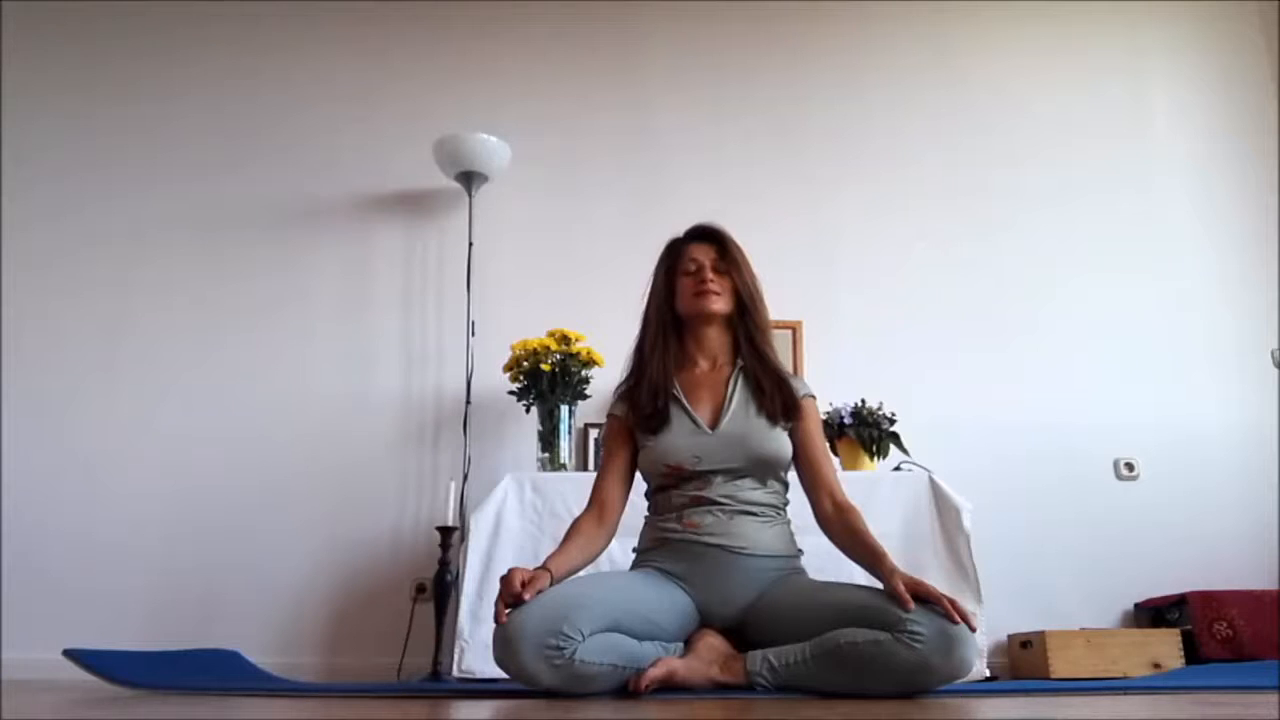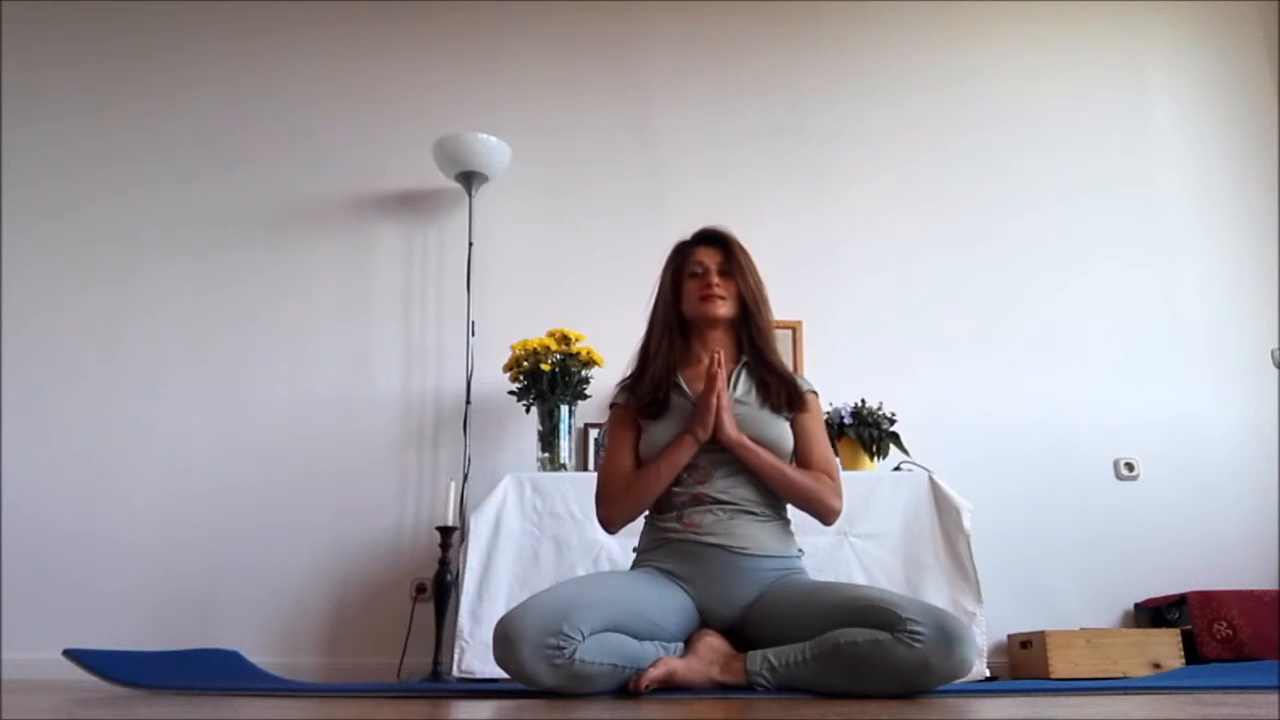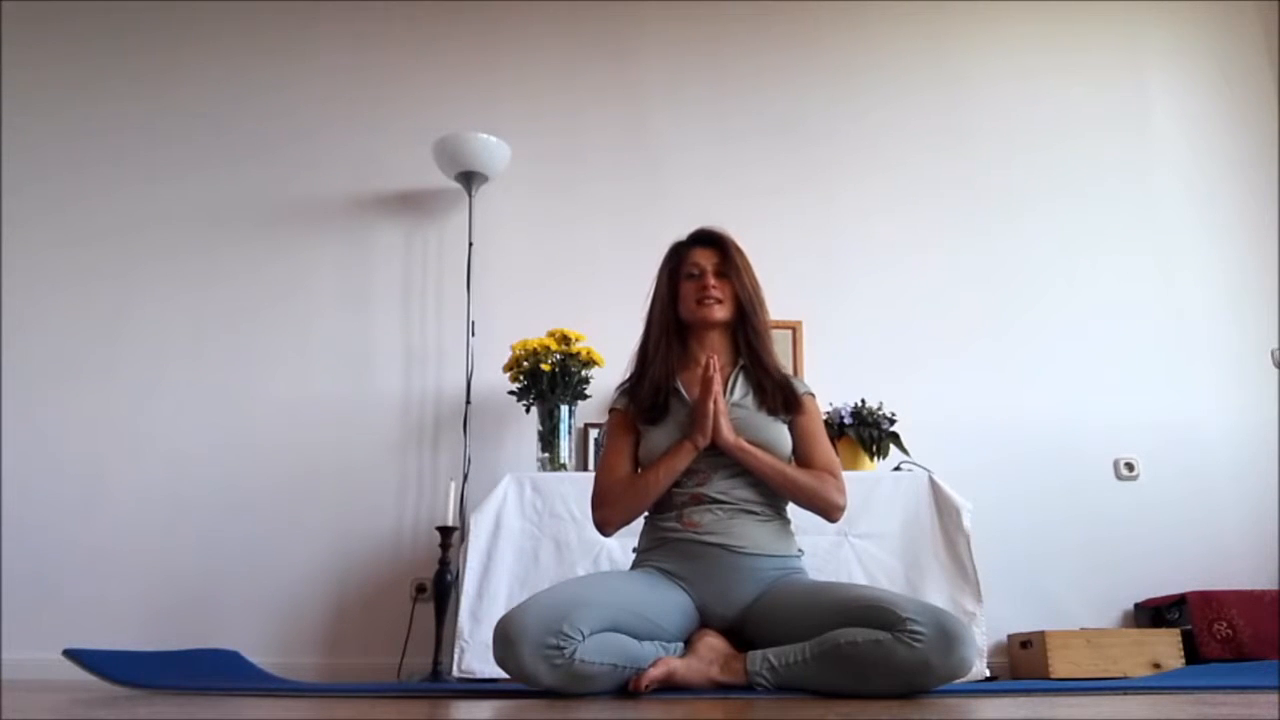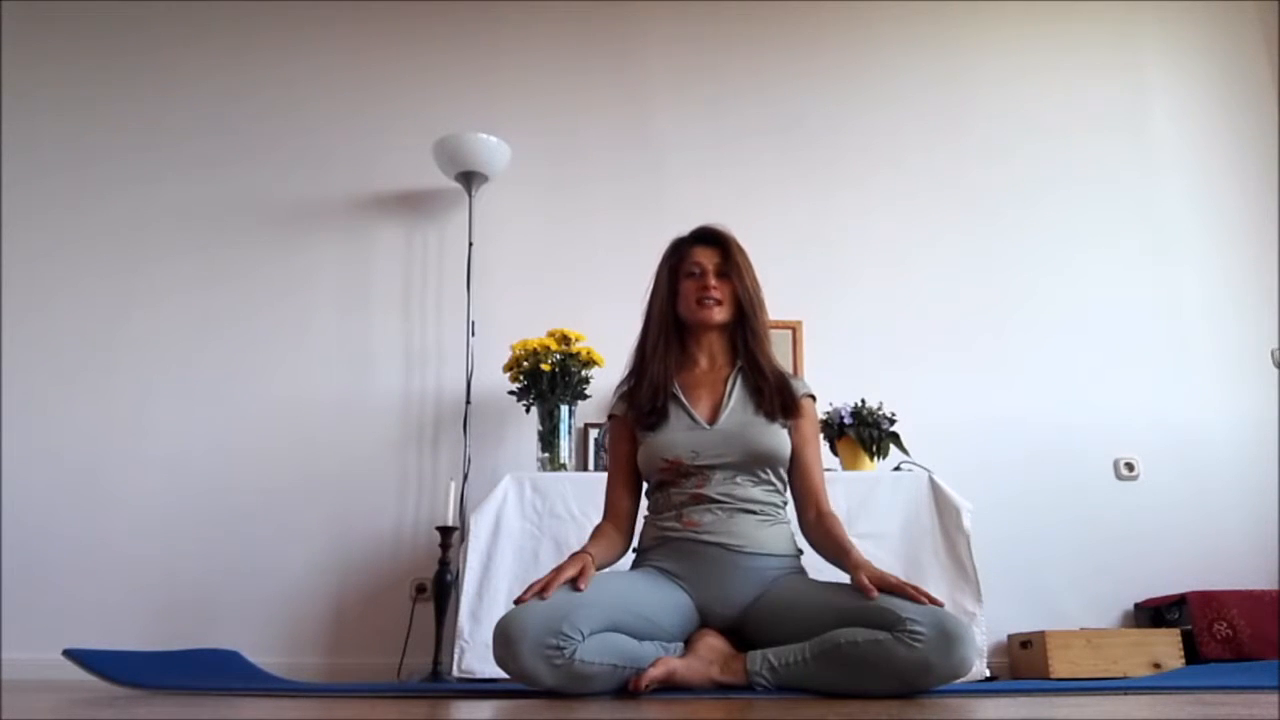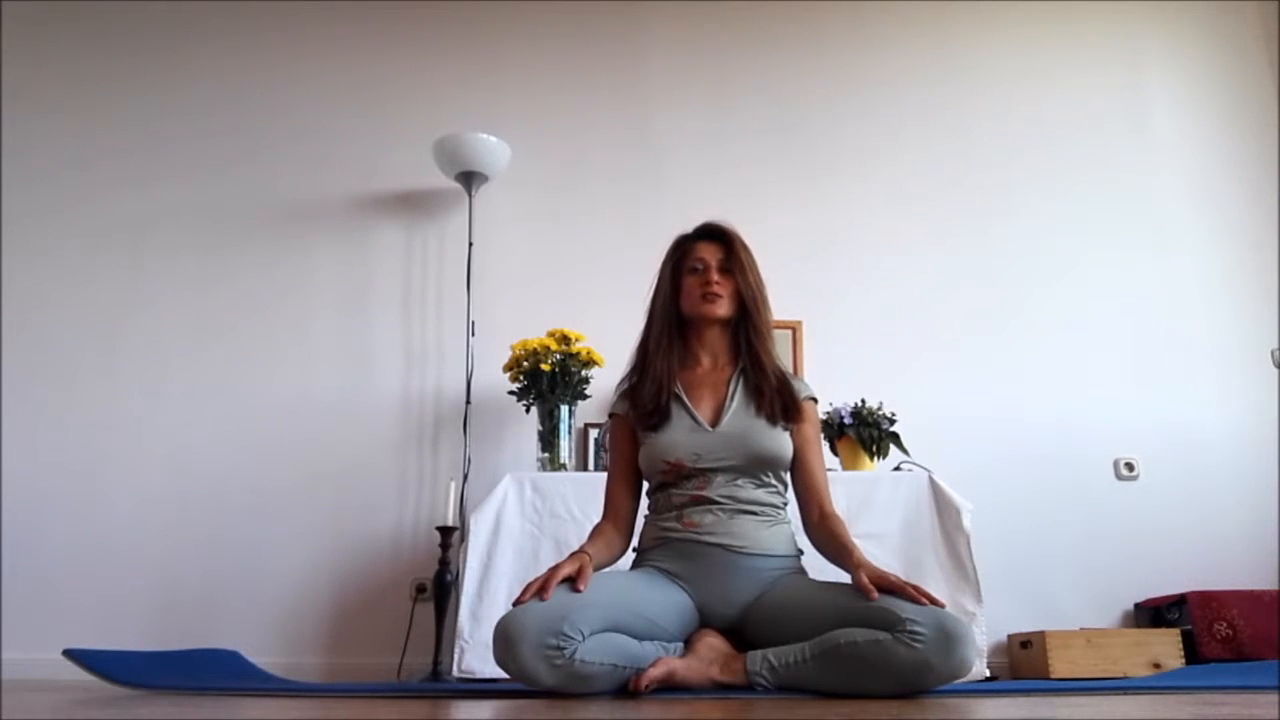
dt=1s
person 1, frame 1
left shoulder: (785, 391)
right shoulder: (636, 400)
left elbow: (832, 505)
right elbow: (601, 514)
left wrist: (890, 572)
right wrist: (545, 572)
left hip: (771, 579)
right hip: (667, 579)
left knee: (946, 645)
right knee: (522, 640)
left ankle: (729, 665)
right ankle: (706, 652)
person 1, frame 2
left shoulder: (789, 389)
right shoulder: (638, 394)
left elbow: (829, 503)
right elbow: (612, 513)
left wrist: (733, 436)
right wrist: (694, 433)
left hip: (771, 578)
right hip: (667, 576)
left knee: (945, 643)
right knee: (521, 639)
left ankle: (729, 665)
right ankle: (715, 657)
person 1, frame 3
left shoulder: (786, 391)
right shoulder: (637, 398)
left elbow: (832, 500)
right elbow: (607, 515)
left wrist: (733, 440)
right wrist: (691, 440)
left hip: (770, 578)
right hip: (666, 577)
left knee: (945, 643)
right knee: (523, 638)
left ankle: (732, 666)
right ankle: (711, 657)
person 1, frame 4
left shoulder: (786, 391)
right shoulder: (636, 400)
left elbow: (815, 513)
right elbow: (618, 522)
left wrist: (857, 562)
right wrist: (588, 557)
left hip: (771, 580)
right hip: (667, 577)
left knee: (945, 643)
right knee: (522, 639)
left ankle: (731, 665)
right ankle: (711, 657)
person 1, frame 5
left shoulder: (787, 392)
right shoulder: (638, 397)
left elbow: (819, 514)
right elbow: (617, 521)
left wrist: (858, 563)
right wrist: (584, 556)
left hip: (772, 579)
right hip: (667, 578)
left knee: (944, 643)
right knee: (523, 638)
left ankle: (729, 665)
right ankle: (706, 655)
